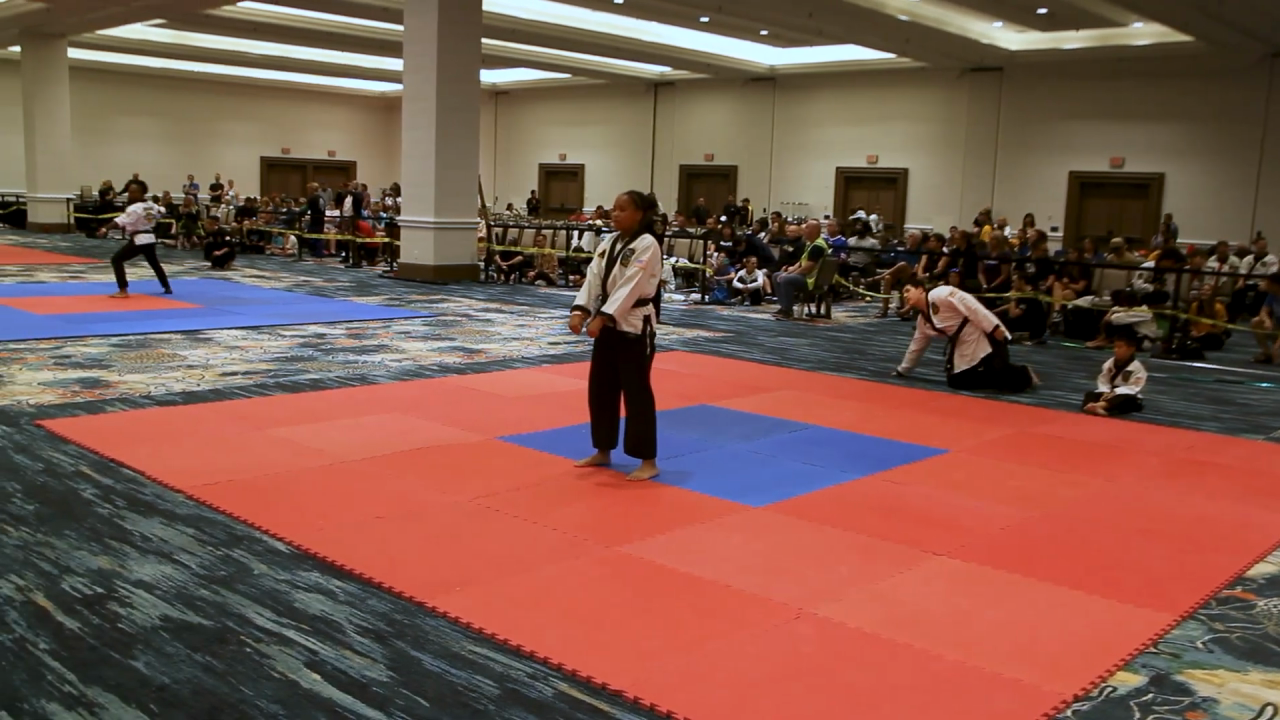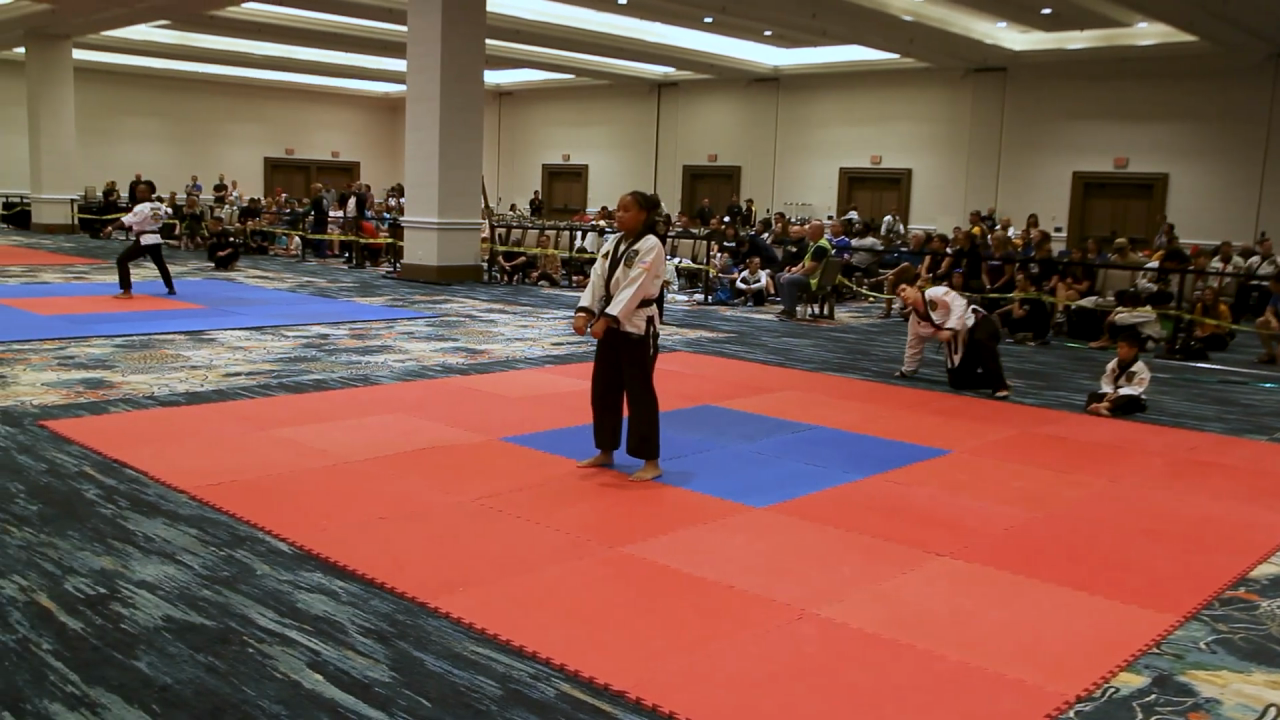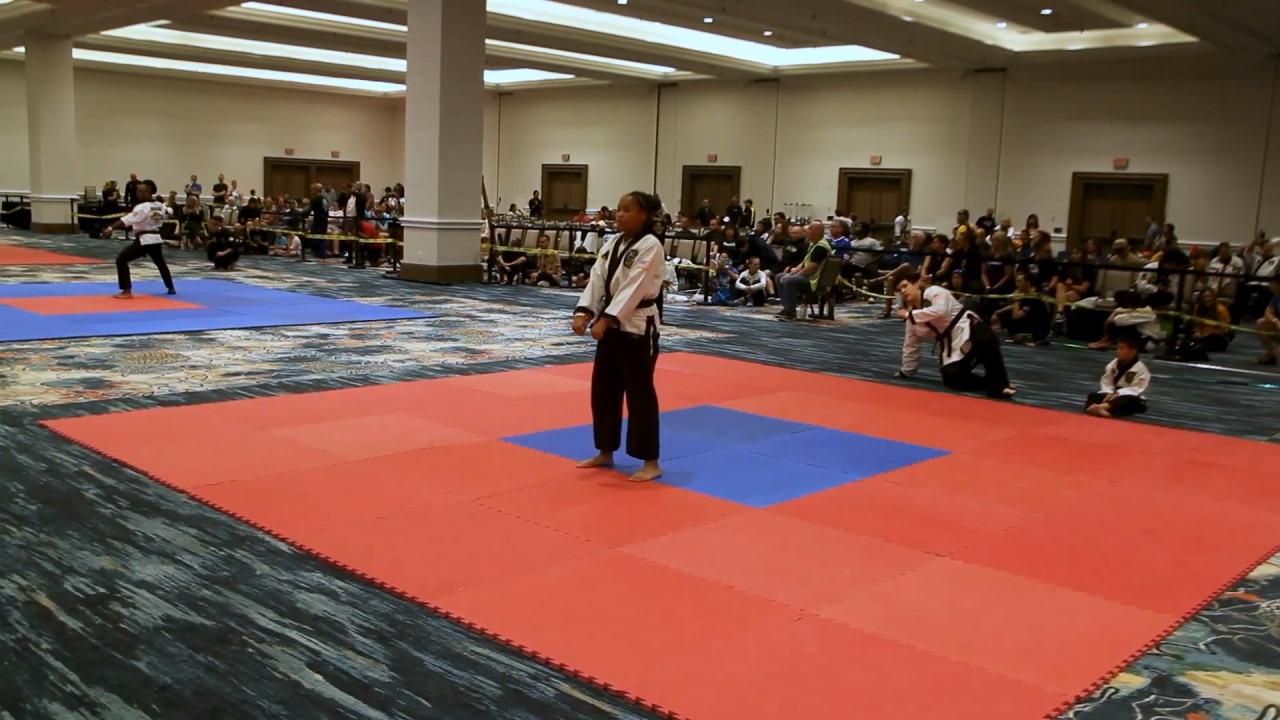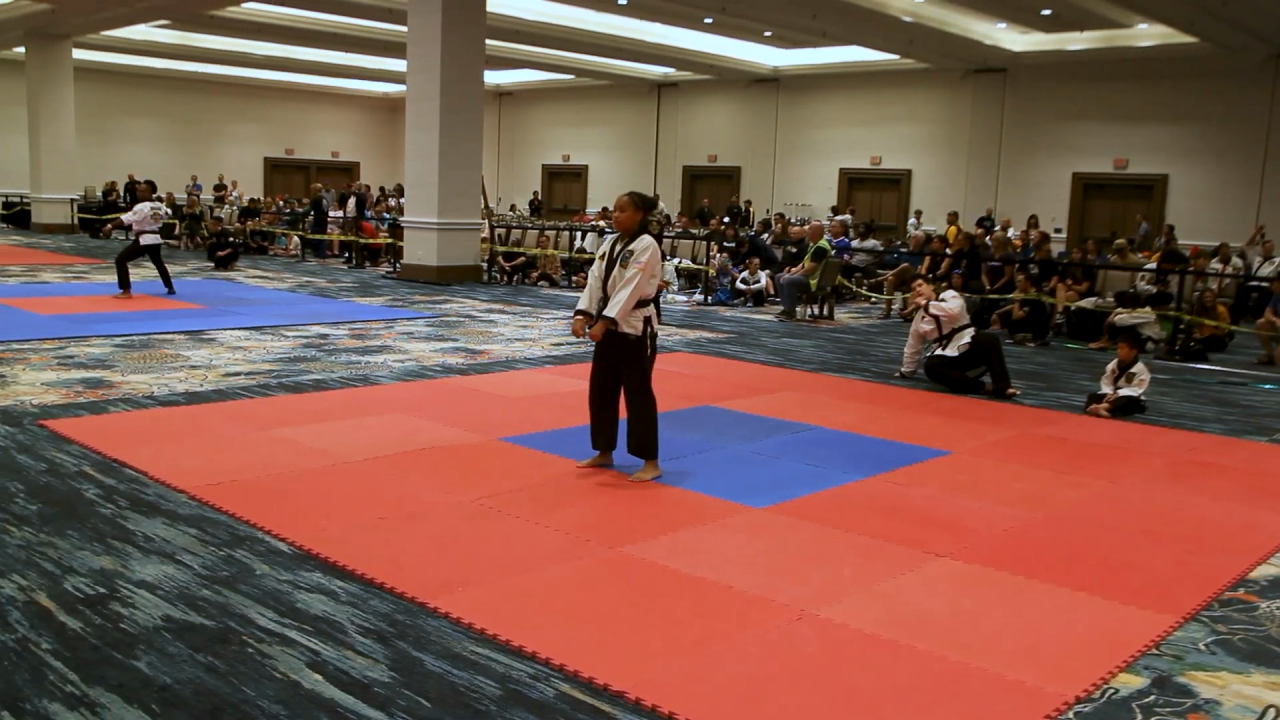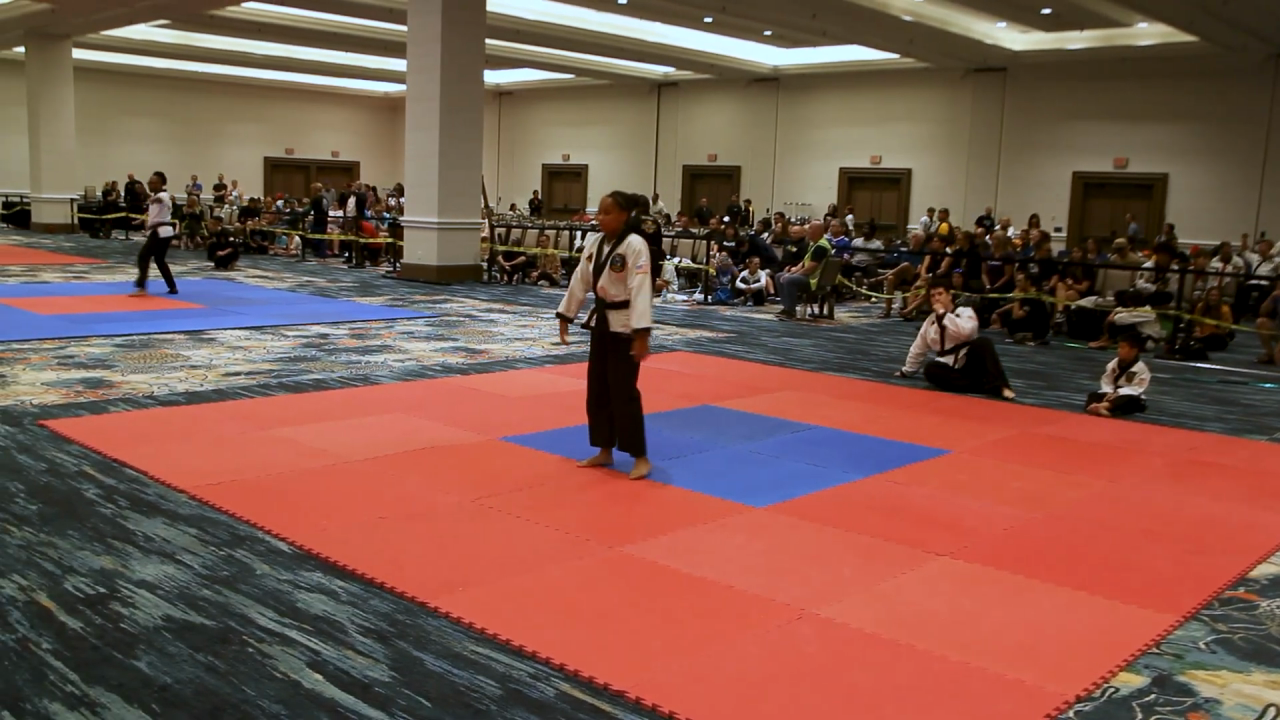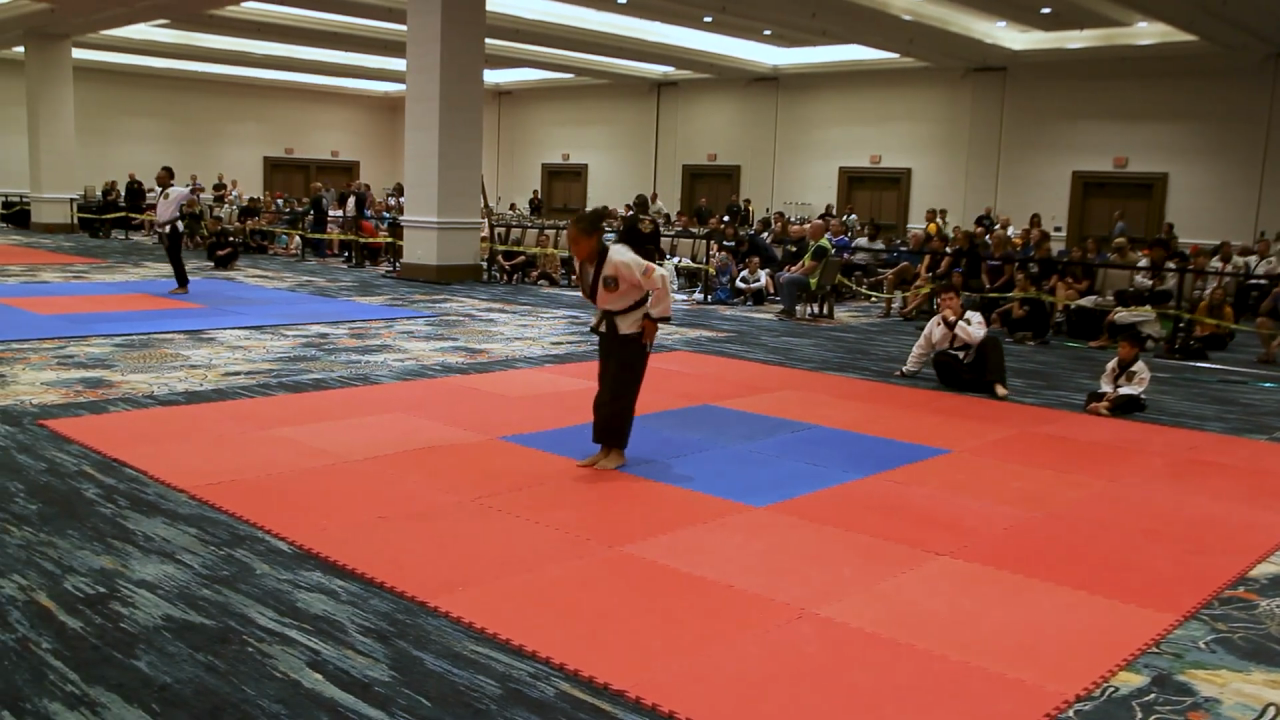
dt=0.3s
person 1, frame 1
left shoulder: (647, 245)
right shoulder: (609, 242)
left elbow: (630, 287)
right elbow: (594, 278)
left wrist: (600, 318)
right wrist: (580, 311)
left hip: (634, 325)
right hip: (608, 322)
left knee: (637, 392)
right knee: (600, 389)
left ankle: (648, 461)
right ankle: (603, 452)
person 1, frame 2
left shoulder: (651, 246)
right shoulder: (613, 243)
left elbow: (634, 287)
right elbow: (597, 279)
left wrist: (605, 319)
right wrist: (584, 312)
left hip: (638, 325)
right hip: (611, 323)
left knee: (640, 393)
right knee: (603, 389)
left ankle: (651, 462)
right ankle: (606, 452)
person 1, frame 3
left shoulder: (650, 246)
right shoulder: (613, 243)
left elbow: (633, 288)
right elbow: (597, 279)
left wrist: (605, 320)
right wrist: (584, 312)
left hip: (638, 326)
right hip: (612, 324)
left knee: (640, 393)
right knee: (603, 390)
left ankle: (651, 462)
right ankle: (605, 453)
person 1, frame 4
left shoulder: (646, 246)
right shoulder: (610, 243)
left elbow: (630, 288)
right elbow: (595, 281)
left wrist: (603, 322)
right wrist: (583, 315)
left hip: (636, 326)
right hip: (609, 324)
left knee: (638, 393)
right knee: (600, 390)
left ankle: (651, 462)
right ankle: (604, 452)
person 1, frame 5
left shoulder: (635, 246)
right shoulder: (595, 242)
left elbow: (640, 290)
right elbow: (580, 281)
left wrist: (641, 334)
right wrist: (566, 316)
left hip: (625, 325)
right hip: (601, 321)
left knee: (623, 391)
right knee: (597, 390)
left ankle: (641, 458)
right ankle: (605, 451)
person 1, frame 6
left shoulder: (620, 259)
right shoulder: (581, 259)
left elbow: (660, 280)
left wrist: (654, 318)
left hip: (633, 326)
right hip: (609, 325)
left knee: (621, 391)
right knee: (606, 388)
left ankle: (616, 451)
right ankle: (606, 448)
